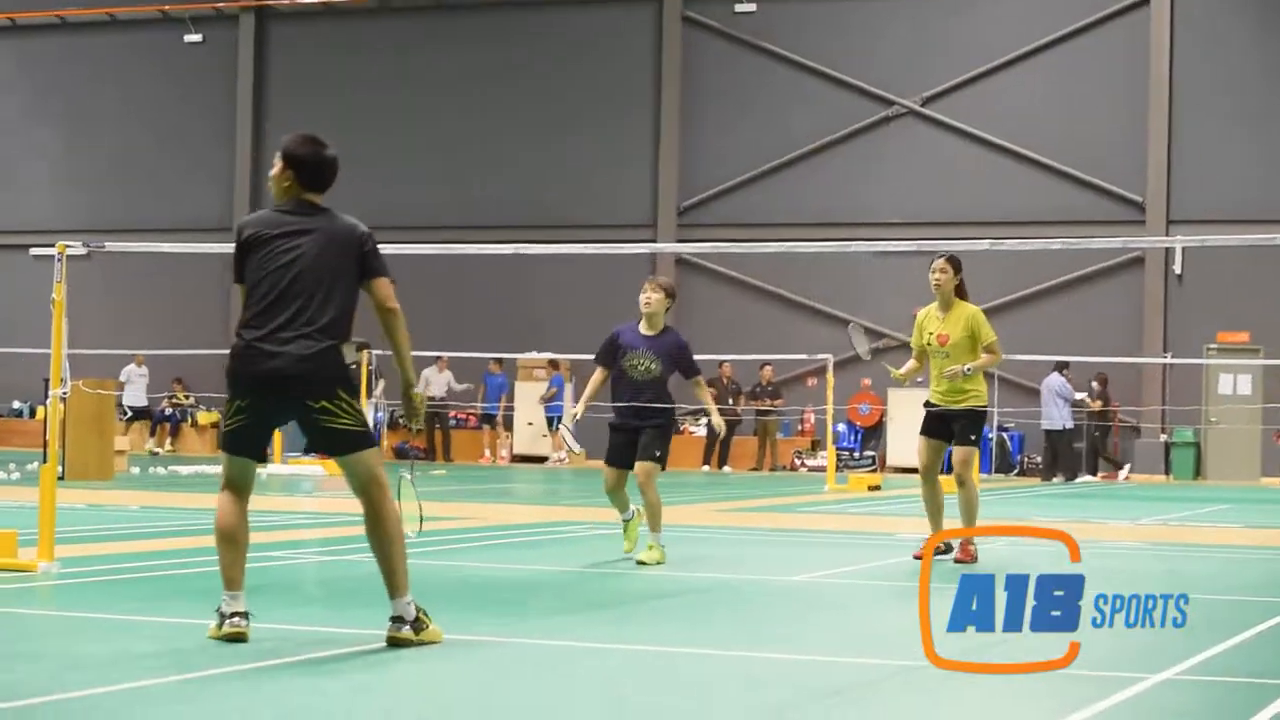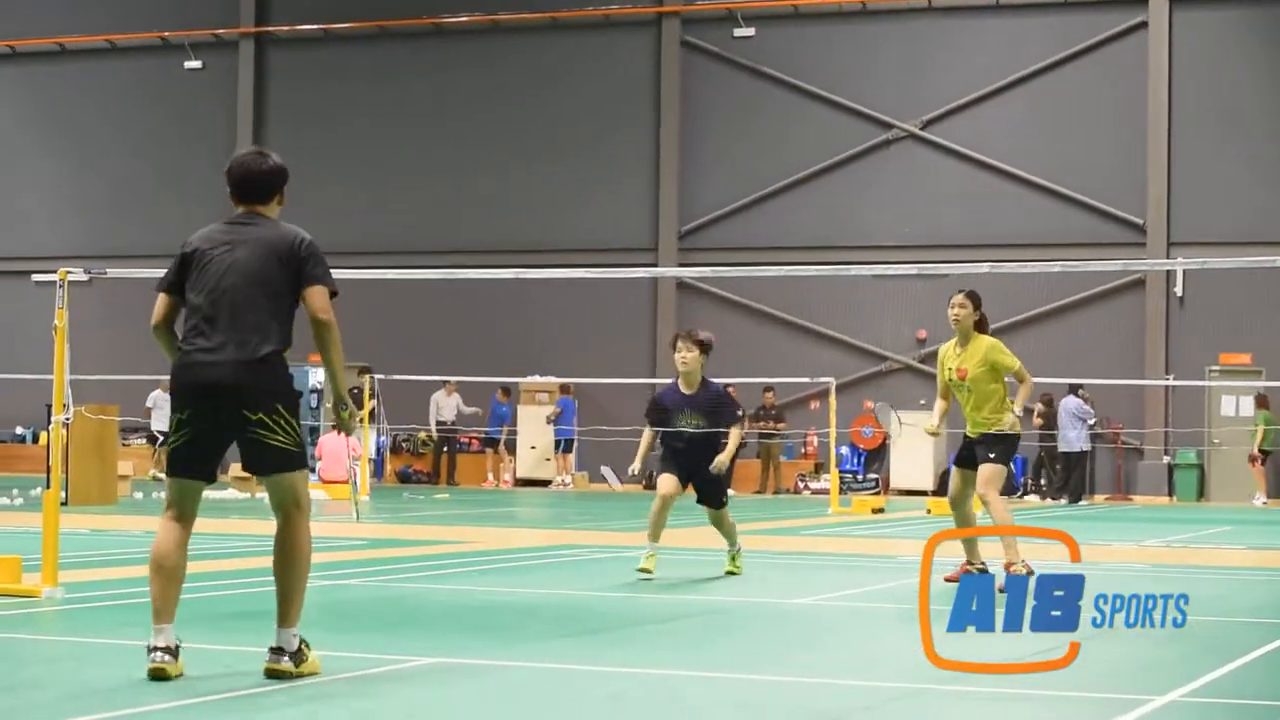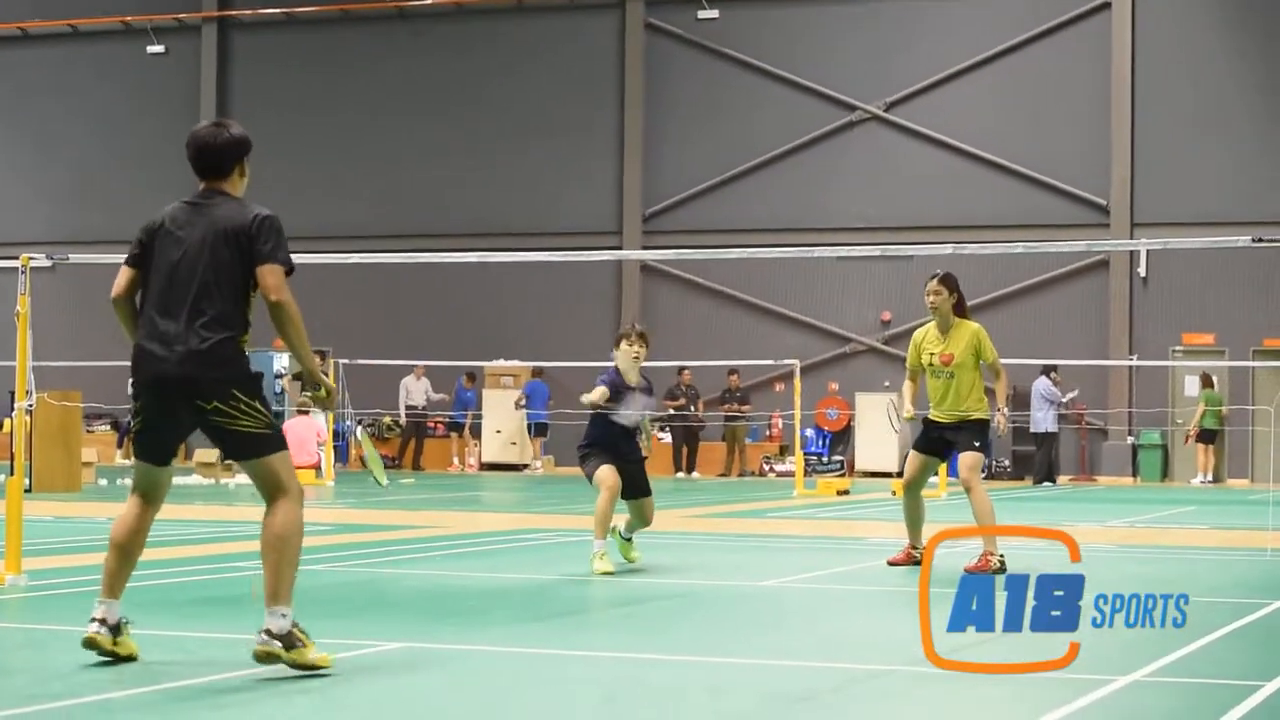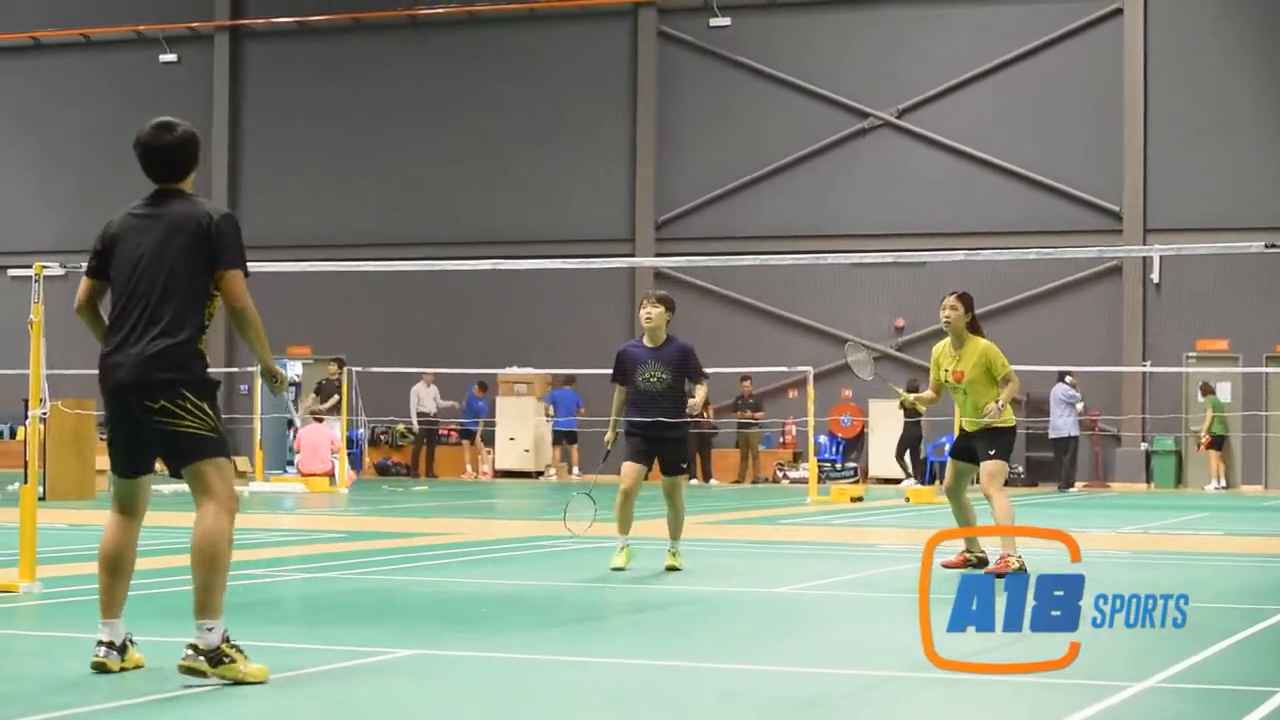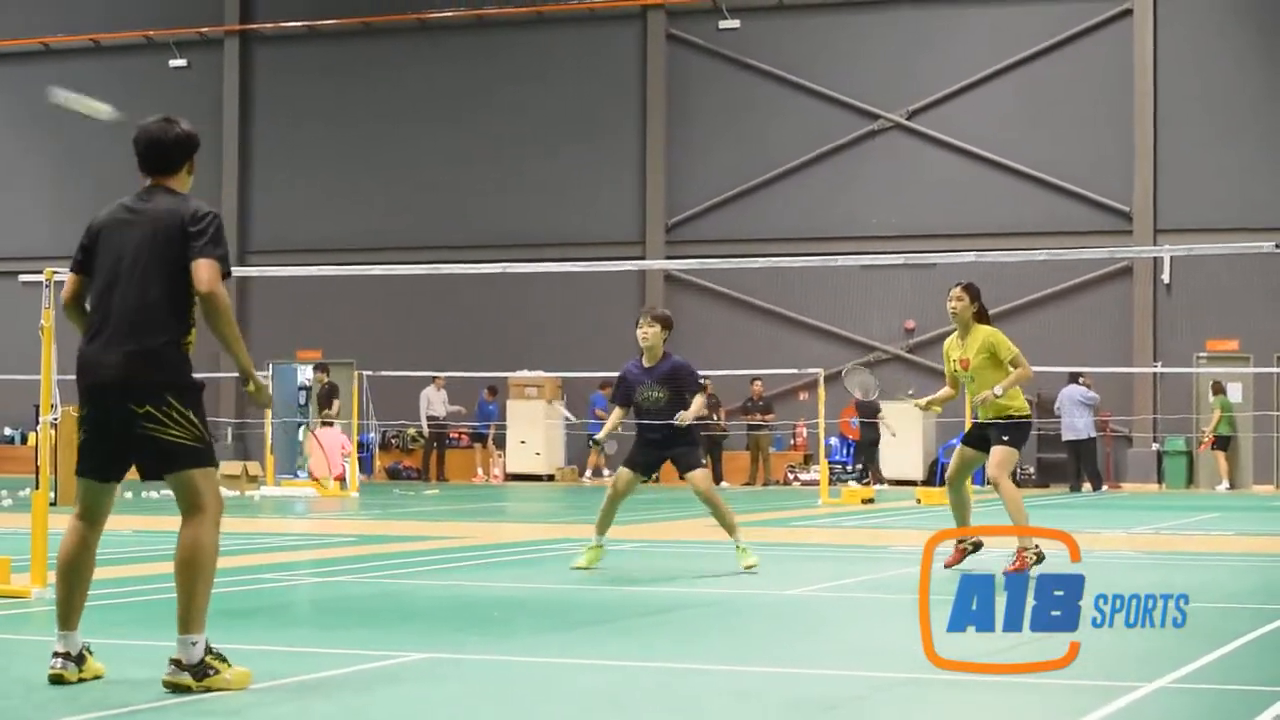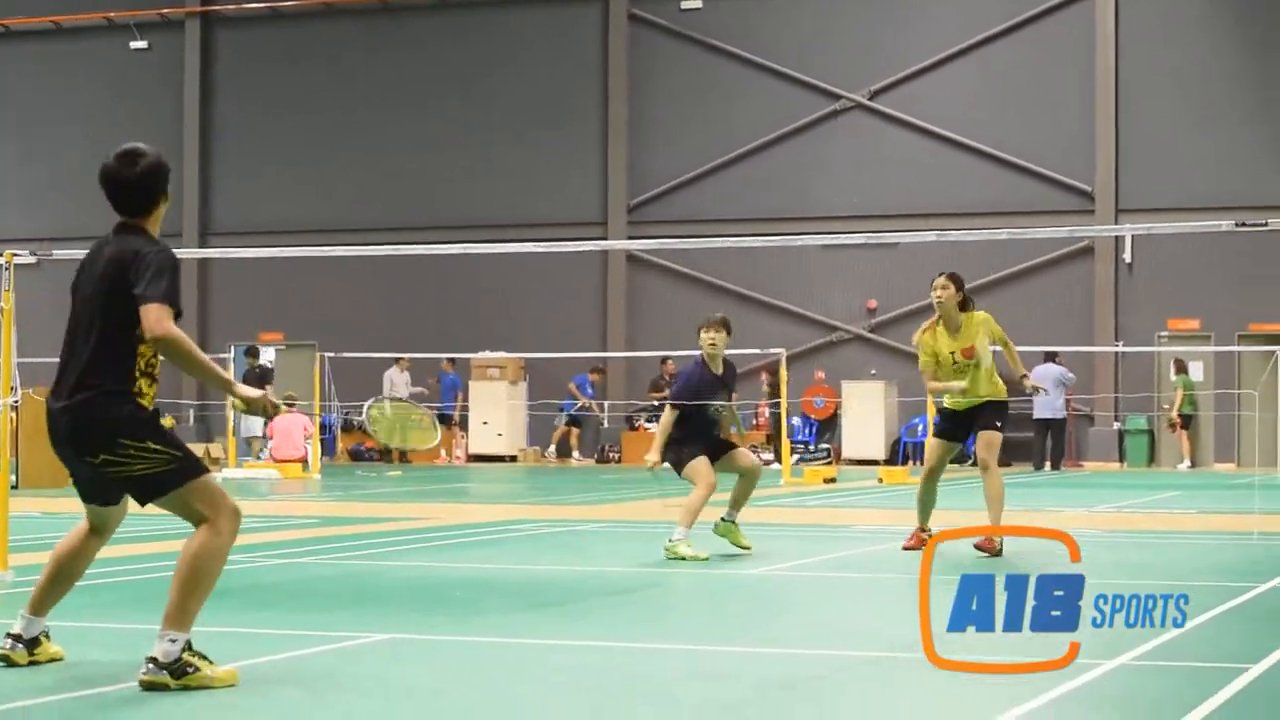
dt=0.7s
person 1, frame 1
left shoulder: (252, 228)
right shoulder: (353, 235)
left elbow: (249, 303)
right elbow: (389, 308)
right wrist: (408, 380)
left hip: (253, 370)
right hip: (321, 374)
left knee: (234, 486)
right knee: (374, 488)
left ankle: (233, 611)
right ankle: (405, 615)
person 1, frame 2
left shoulder: (197, 243)
right shoulder: (297, 243)
left elbow: (160, 322)
right elbow: (322, 318)
right wrist: (341, 394)
left hip: (195, 381)
right hip: (260, 381)
left knee: (177, 512)
right knee: (293, 511)
left ankle: (161, 645)
right ankle: (287, 646)
person 1, frame 3
left shoulder: (162, 221)
right shoulder: (257, 222)
left elbow: (121, 295)
right elbow: (276, 297)
right wrist: (314, 372)
left hip: (155, 374)
right hip: (218, 372)
left knee: (145, 494)
right knee: (285, 492)
left ankle: (105, 621)
right ankle: (278, 629)
person 1, frame 4
left shoulder: (118, 225)
right shoulder: (213, 220)
left elbow: (84, 303)
right elbow: (236, 301)
right wrist: (267, 362)
left hip: (118, 376)
right hip: (174, 374)
left knee: (127, 505)
right knee: (218, 498)
left ankle: (110, 641)
right ankle: (208, 642)
person 1, frame 5
left shoulder: (106, 219)
right shoulder: (197, 216)
left elbow: (70, 300)
right elbow: (208, 290)
right wrist: (247, 369)
left hip: (97, 377)
right hip: (158, 377)
left knee: (88, 513)
right knee: (203, 507)
left ankle: (67, 651)
right ankle: (191, 656)
person 1, frame 6
left shoulder: (95, 256)
right shoulder: (152, 256)
right elbow: (159, 332)
right wrist: (233, 387)
left hip: (67, 418)
right hip: (113, 421)
left knee: (100, 523)
right knee: (219, 516)
right ankle: (168, 655)
person 2, frame 1
left shoulder: (971, 314)
right shoulder: (924, 316)
left elbow: (995, 354)
right elbow: (918, 358)
left wrist: (967, 369)
right wrist: (903, 371)
left hip: (969, 404)
right hip: (937, 403)
left knee: (961, 473)
right knee: (926, 472)
left ankle: (968, 542)
right ankle: (938, 537)
person 2, frame 2
left shoulder: (990, 346)
right shoulder: (945, 352)
left elbow: (1026, 379)
right elbow: (943, 396)
left wrist: (1015, 412)
right wrist: (935, 421)
left hip: (1000, 432)
right hip: (974, 432)
left knee: (986, 492)
right knee: (956, 499)
left ankle: (1017, 565)
right ankle: (973, 562)
person 2, frame 3
left shoulder: (974, 332)
right shoulder: (920, 336)
left elbow: (999, 373)
right elbow: (911, 378)
left wrist: (1001, 409)
right wrist: (908, 403)
left hip: (972, 420)
right hip: (937, 421)
left knee: (969, 479)
right knee: (910, 483)
left ankle: (992, 555)
right ankle: (915, 548)
person 2, frame 4
left shoulder: (984, 348)
right shoulder: (938, 351)
left elbow: (1013, 382)
right elbow: (934, 393)
left wrist: (999, 404)
right wrist: (917, 398)
left hip: (997, 427)
right hip: (969, 428)
left knee: (991, 487)
right knee: (952, 488)
left ankle: (1011, 557)
right ankle: (974, 552)
person 2, frame 5
left shoulder: (989, 336)
right shoulder: (949, 345)
left elbow: (1025, 369)
right elbow: (952, 388)
left wrist: (997, 390)
right wrist: (930, 400)
left hip: (1011, 416)
right hip: (984, 420)
left knee: (997, 475)
right knee: (953, 477)
left ankle: (1028, 550)
right ankle: (966, 540)
person 2, frame 6
left shoulder: (981, 321)
right shoulder: (928, 337)
left elbow: (1005, 343)
right elbow: (930, 384)
left wrist: (1023, 375)
right wrist: (956, 386)
left hip: (991, 401)
right hip: (954, 408)
left knee: (986, 460)
right knee: (930, 471)
left ankle: (994, 535)
right ankle: (922, 531)
person 3, frame 1
left shoulder: (676, 343)
right shoulder: (620, 335)
left elbow: (696, 381)
right elbow: (602, 371)
left wrist: (713, 413)
right wrist: (582, 403)
left hip: (657, 422)
right hip: (623, 421)
left knee: (645, 479)
right knee: (612, 486)
left ankle: (656, 544)
right ankle: (629, 516)
person 3, frame 2
left shoulder: (717, 394)
right shoulder: (663, 396)
left elbow: (736, 426)
right elbow: (651, 429)
left wrist: (727, 454)
right wrist: (638, 460)
left hip: (707, 464)
right hip: (674, 459)
left knee: (718, 518)
right knee: (664, 494)
left ankle: (735, 551)
right ankle: (651, 553)
person 3, frame 3
left shoulder: (646, 386)
right shoulder: (611, 380)
right elbow: (598, 393)
left wrist: (646, 442)
right wrist: (593, 399)
left hip: (630, 455)
right hip: (596, 450)
left knee: (645, 516)
right knee: (611, 485)
left ankle: (622, 533)
right ankle: (599, 553)
person 3, frame 4
left shoulder: (682, 349)
right shoulder: (626, 352)
left elbow: (701, 383)
right elbow: (621, 390)
left wrist: (698, 399)
right wrist: (612, 427)
left hip: (674, 433)
right hip: (638, 432)
left knee: (673, 495)
right knee: (627, 487)
left ankle: (674, 549)
right ankle: (622, 547)
person 3, frame 5
left shoulder: (677, 366)
right shoulder: (629, 372)
left elbow: (700, 396)
right elbow: (621, 407)
left wrist: (692, 411)
right wrist: (604, 432)
left hip: (679, 440)
right hip: (647, 443)
left knee: (706, 490)
right knee: (615, 492)
left ankle: (741, 546)
right ankle: (596, 546)
person 3, frame 6
left shoulder: (729, 369)
right shoulder: (691, 375)
right elbow: (670, 412)
left wrist: (740, 427)
right wrist: (655, 450)
left hip: (709, 437)
right hip: (681, 440)
left knee: (752, 467)
right knee: (707, 483)
left ankle: (727, 523)
right ankle: (677, 542)
